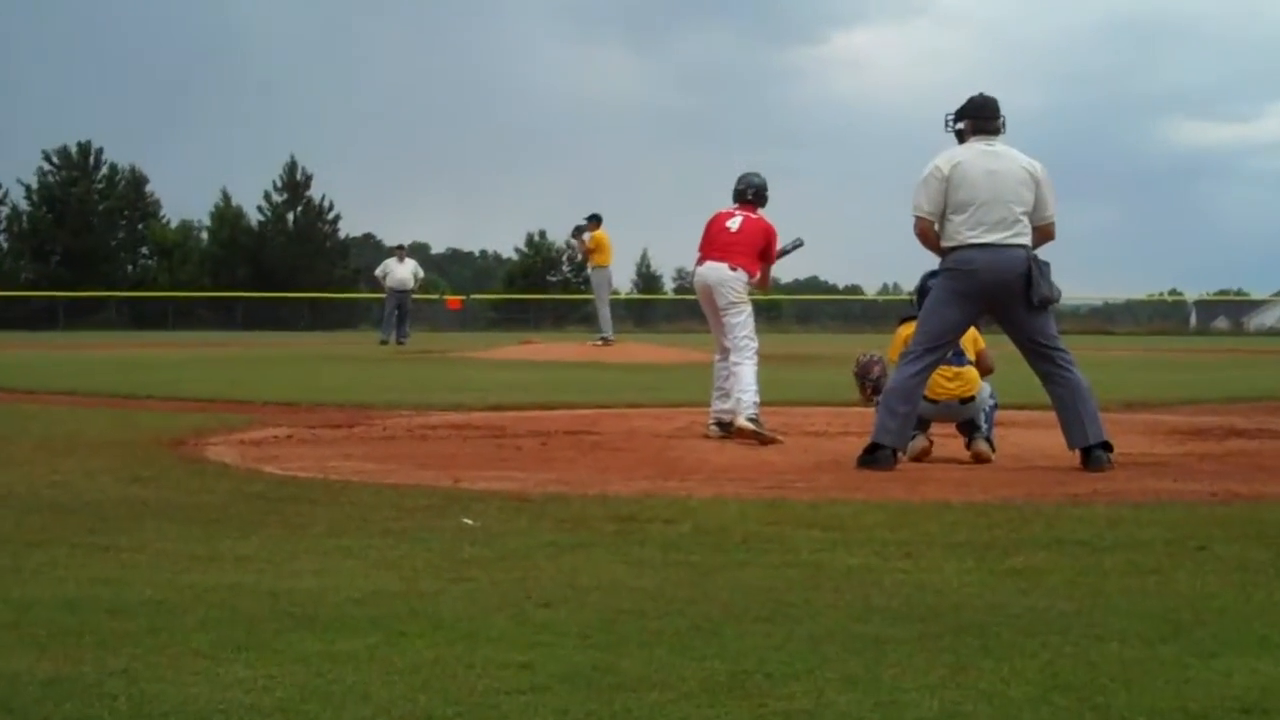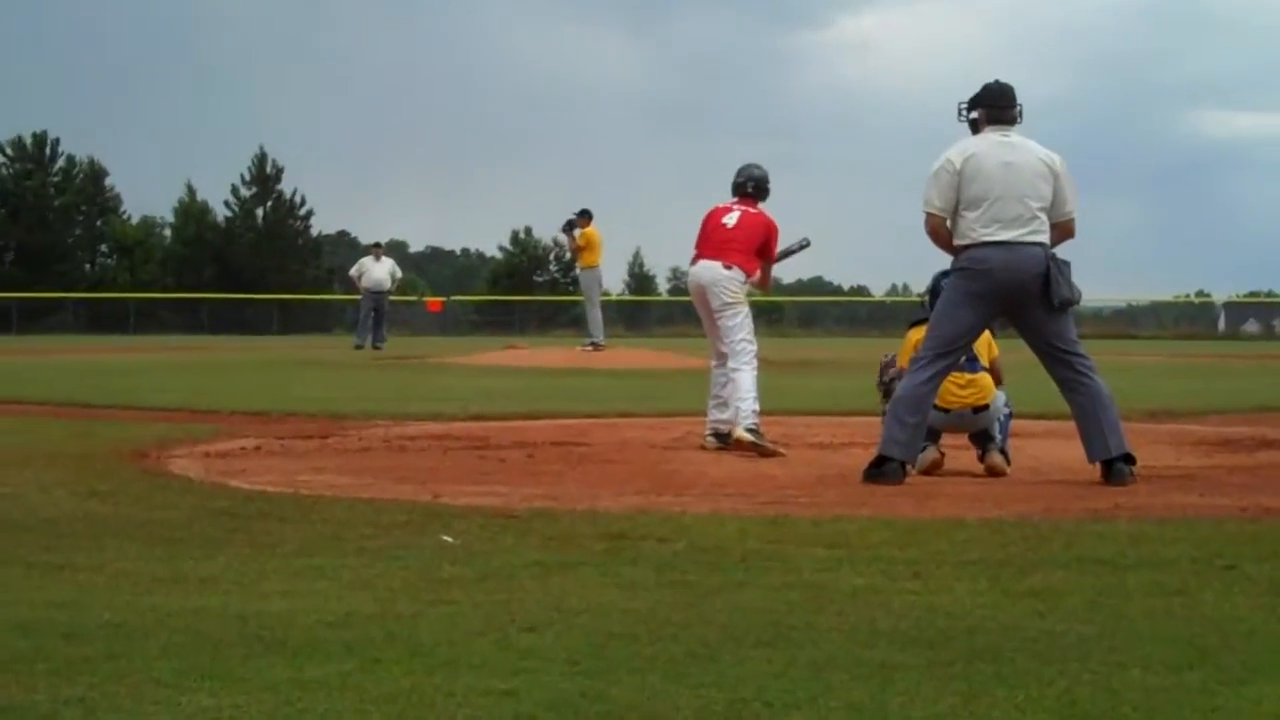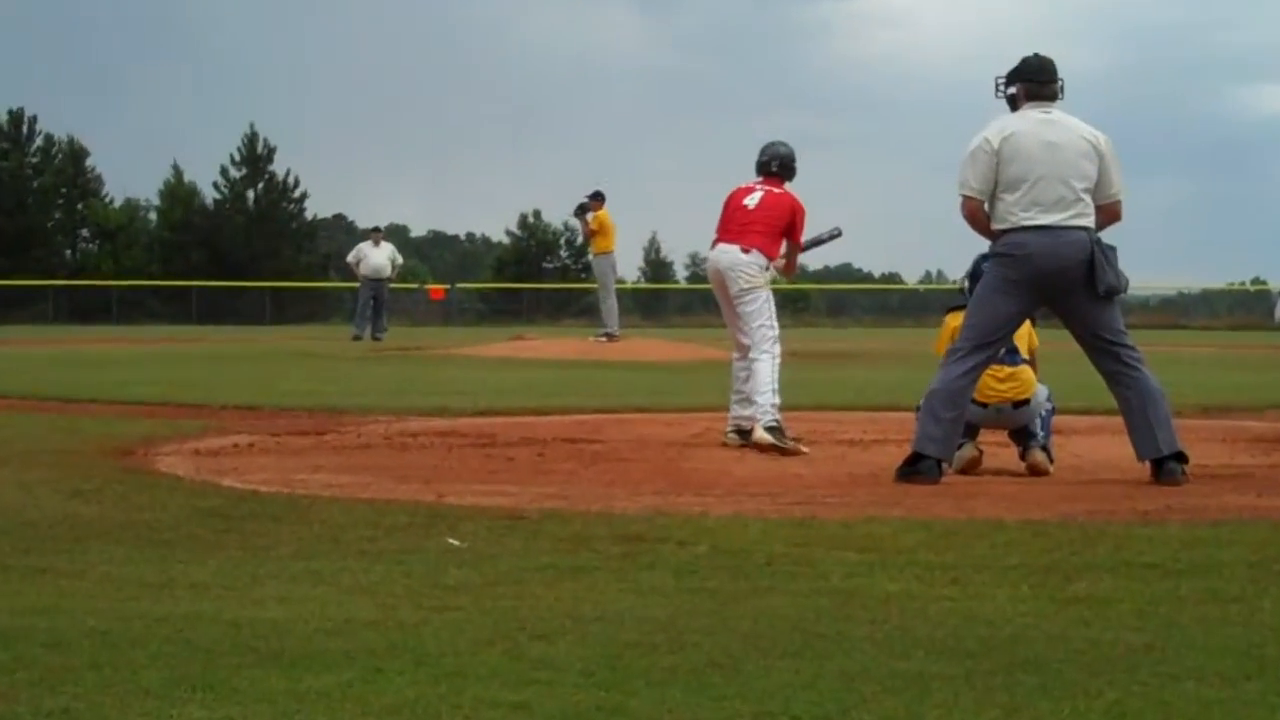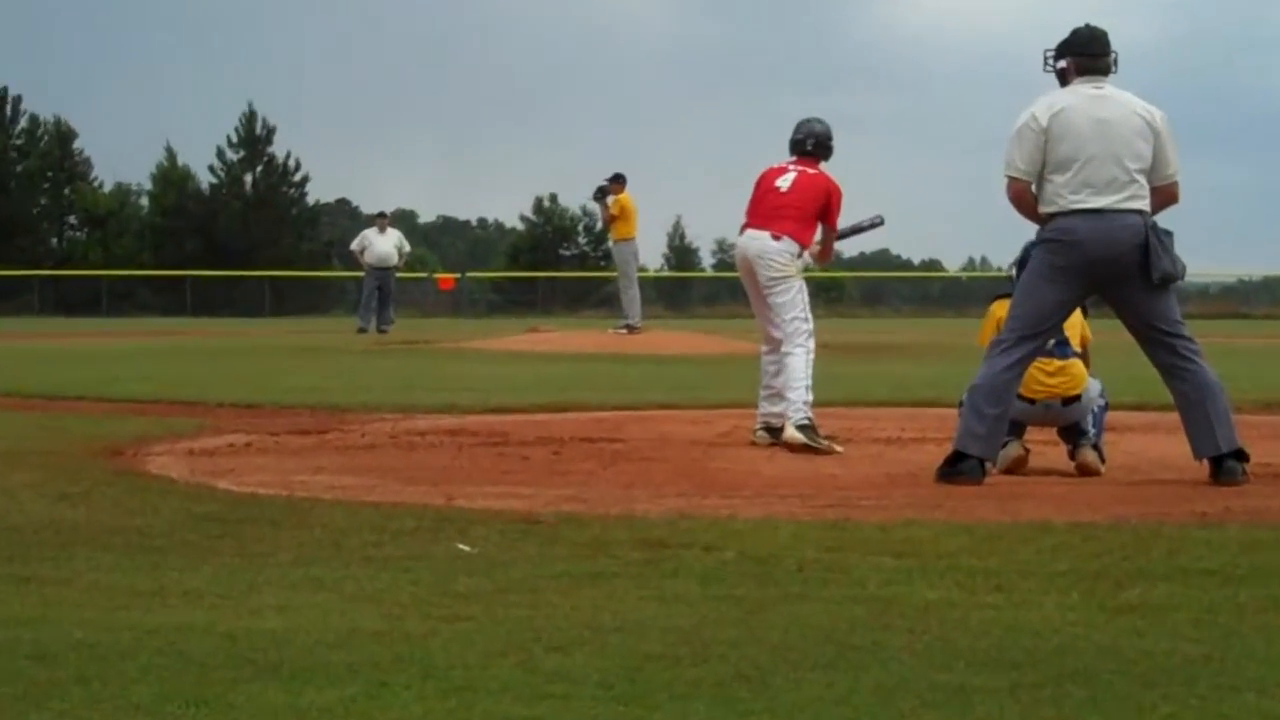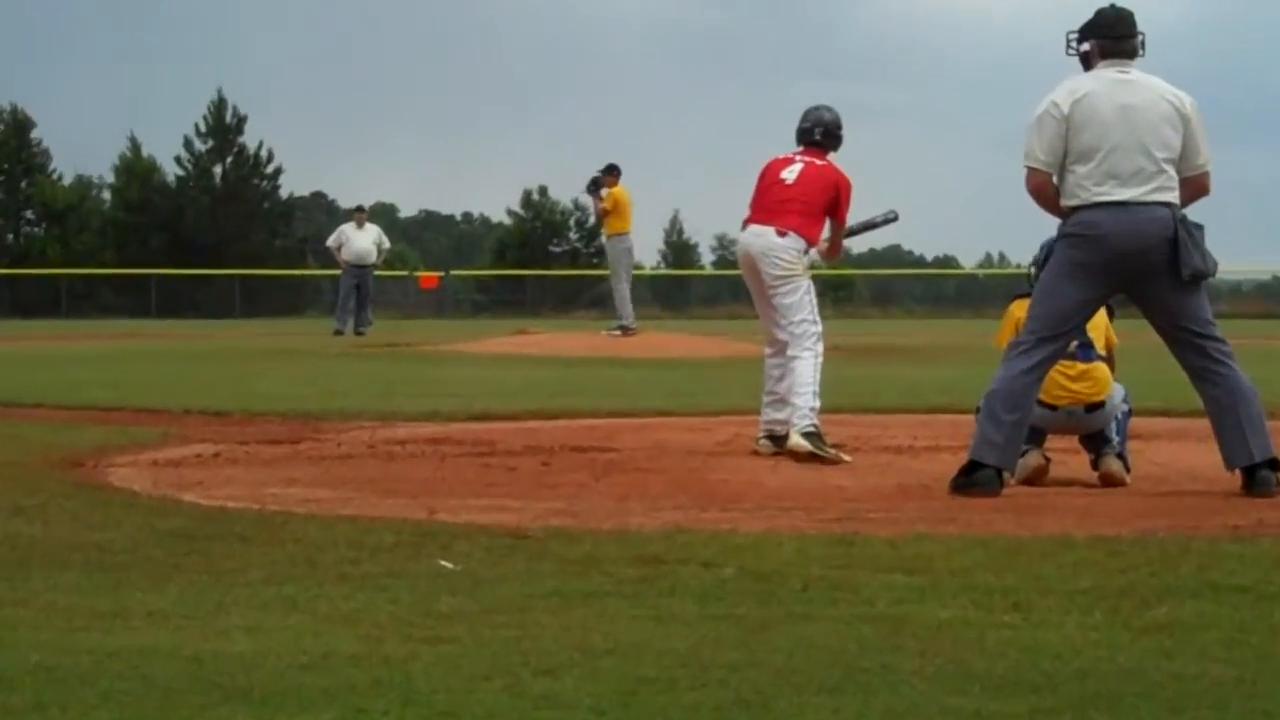
dt=0.2s
person 1, frame 1
left shoulder: (947, 162)
right shoulder: (1029, 165)
left elbow: (923, 227)
right elbow: (1047, 230)
left hip: (965, 267)
right hip: (1017, 267)
left knee: (919, 356)
right knee: (1054, 359)
person 1, frame 2
left shoulder: (959, 155)
right shoulder: (1048, 158)
left elbow: (935, 224)
right elbow: (1066, 227)
left hip: (979, 267)
right hip: (1035, 268)
left knee: (929, 361)
right knee: (1074, 365)
left ankle: (892, 459)
right ankle: (1115, 460)
person 1, frame 3
left shoulder: (997, 133)
right shoulder: (1092, 135)
left elbow: (971, 207)
right elbow: (1112, 210)
left hip: (1018, 253)
right hip: (1079, 253)
left knee: (967, 353)
right knee: (1121, 357)
left ankle: (927, 457)
right ankle: (1166, 459)
person 1, frame 4
left shoulder: (1045, 110)
right shoulder: (1147, 112)
left elbow: (1017, 190)
right elbow: (1169, 192)
left hip: (1067, 239)
right hip: (1133, 238)
left knee: (1012, 345)
right knee: (1177, 349)
left ankle: (970, 457)
right ankle: (1225, 458)
person 1, frame 5
left shoulder: (1067, 95)
right shoulder: (1177, 98)
left elbow: (1037, 181)
right elbow: (1199, 183)
left hip: (1091, 234)
right hip: (1161, 234)
left knee: (1033, 348)
right knee: (1208, 352)
left ankle: (987, 466)
person 2, frame 1
left shoulder: (717, 217)
right shoulder: (765, 227)
right elbow: (764, 283)
right wrist: (755, 281)
left hip: (702, 274)
right hip: (731, 277)
left knee: (725, 349)
right knee: (744, 350)
left ankle: (721, 418)
person 2, frame 2
left shoulder: (715, 212)
right shoulder: (766, 222)
right elbow: (765, 282)
right wrist: (756, 280)
left hip: (697, 273)
right hip: (726, 277)
left knee: (722, 355)
right knee: (743, 355)
left ankle: (718, 429)
right ankle: (746, 425)
person 2, frame 3
left shoulder: (738, 193)
right shoulder: (792, 203)
right elbow: (789, 267)
right wrist: (781, 266)
left hip: (716, 257)
right hip: (747, 263)
left knee: (744, 346)
right knee: (765, 345)
left ankle: (740, 425)
right ankle: (767, 425)
person 2, frame 4
left shoulder: (769, 173)
right shoulder: (828, 185)
right elbow: (826, 253)
right wrist: (820, 253)
left hip: (745, 244)
right hip: (778, 250)
left knee: (774, 339)
right knee: (798, 338)
left ankle: (770, 422)
right ankle: (799, 423)
person 2, frame 5
left shoulder: (774, 164)
right shoulder: (836, 177)
right elbow: (834, 249)
right wrist: (827, 250)
left hip: (748, 241)
right hip: (783, 247)
left knee: (779, 341)
right knee: (806, 340)
left ankle: (773, 430)
right ankle: (804, 429)
person 3, frame 1
left shoulder: (907, 328)
right shoulder: (967, 325)
right elbow: (987, 367)
left hip: (927, 402)
right hip: (969, 402)
right knee: (986, 393)
left ankle: (916, 438)
right ankle: (980, 440)
person 3, frame 2
left shoulder: (917, 333)
right shoulder: (981, 329)
right elbow: (998, 378)
left hip: (938, 411)
right hip: (983, 411)
right knee: (1001, 403)
left ankle: (926, 450)
right ankle: (994, 452)
person 3, frame 3
left shoulder: (955, 318)
left hip: (976, 405)
right hip: (1023, 406)
right knee: (1043, 397)
left ankle: (964, 447)
right ankle: (1036, 450)
person 3, frame 4
left shoulder: (1001, 307)
right shoulder: (1073, 307)
left hip: (1023, 402)
right hip: (1073, 401)
right knee: (1095, 391)
left ankle: (1009, 446)
right ankle: (1086, 448)
person 3, frame 5
left shoulder: (1020, 307)
right shoulder: (1097, 308)
right elbow: (1110, 367)
left hip: (1044, 408)
right hip: (1096, 409)
right knee: (1118, 396)
left ankle: (1028, 454)
right ankle: (1110, 457)
